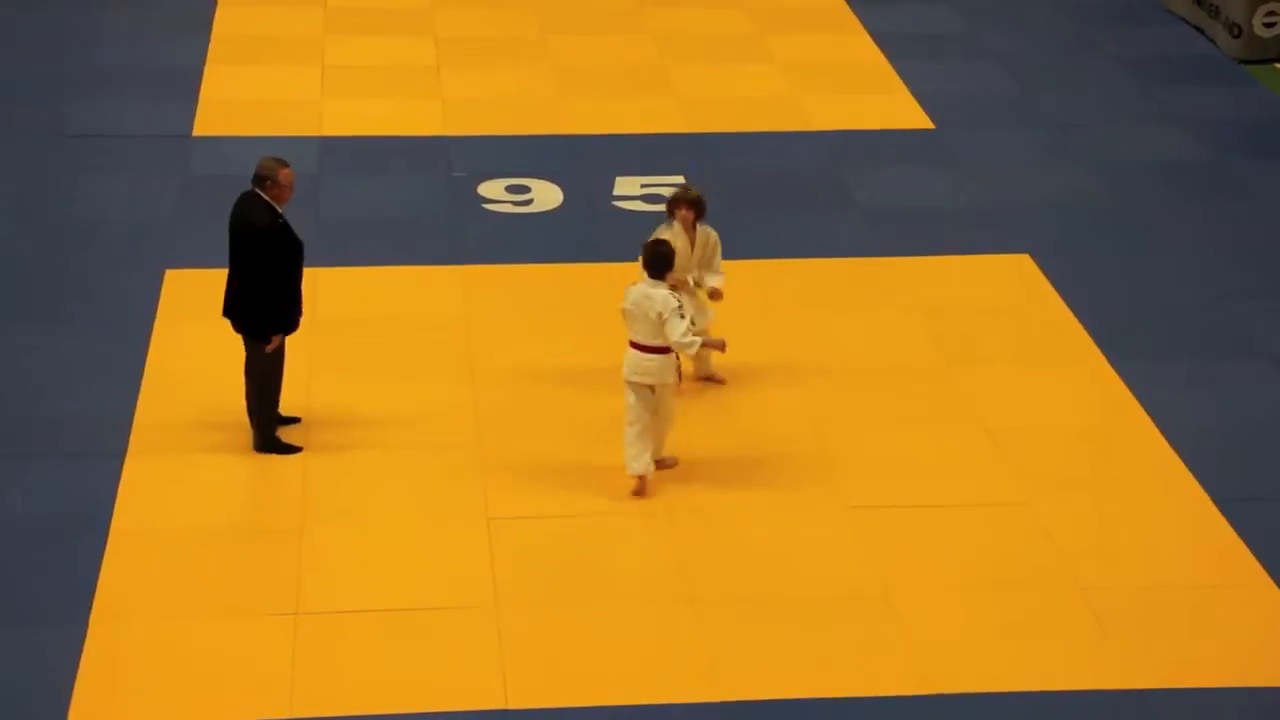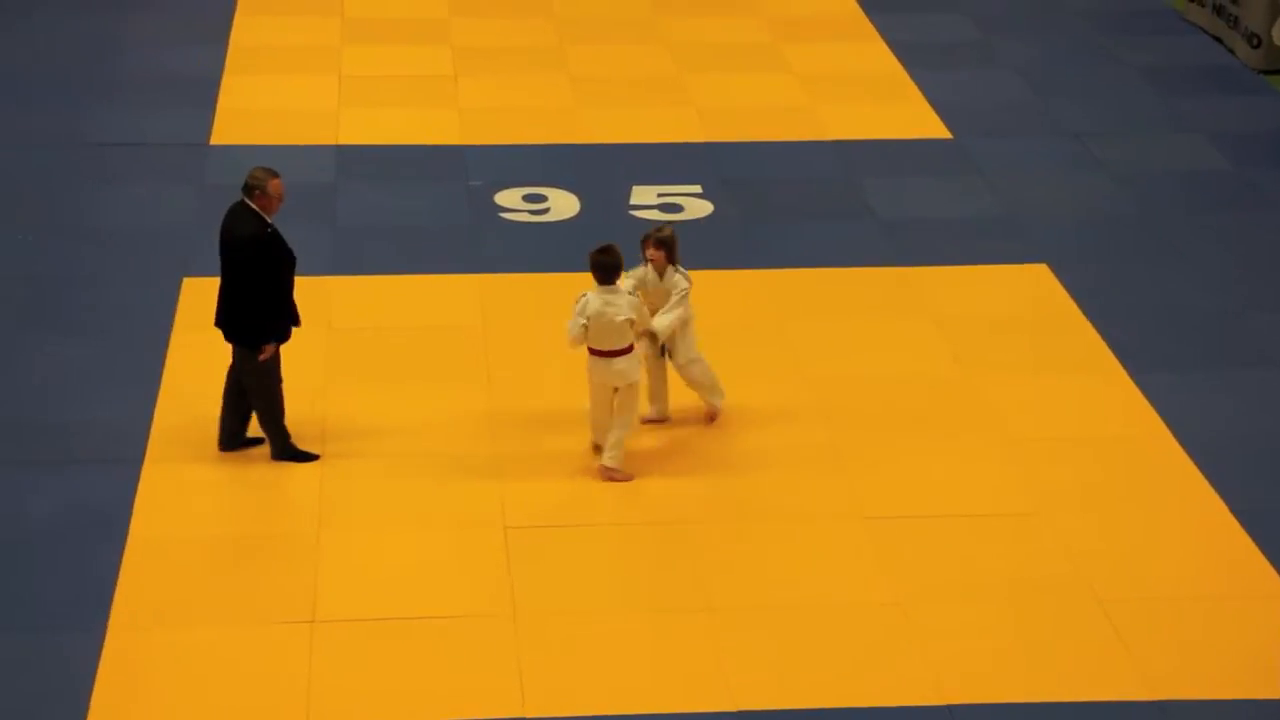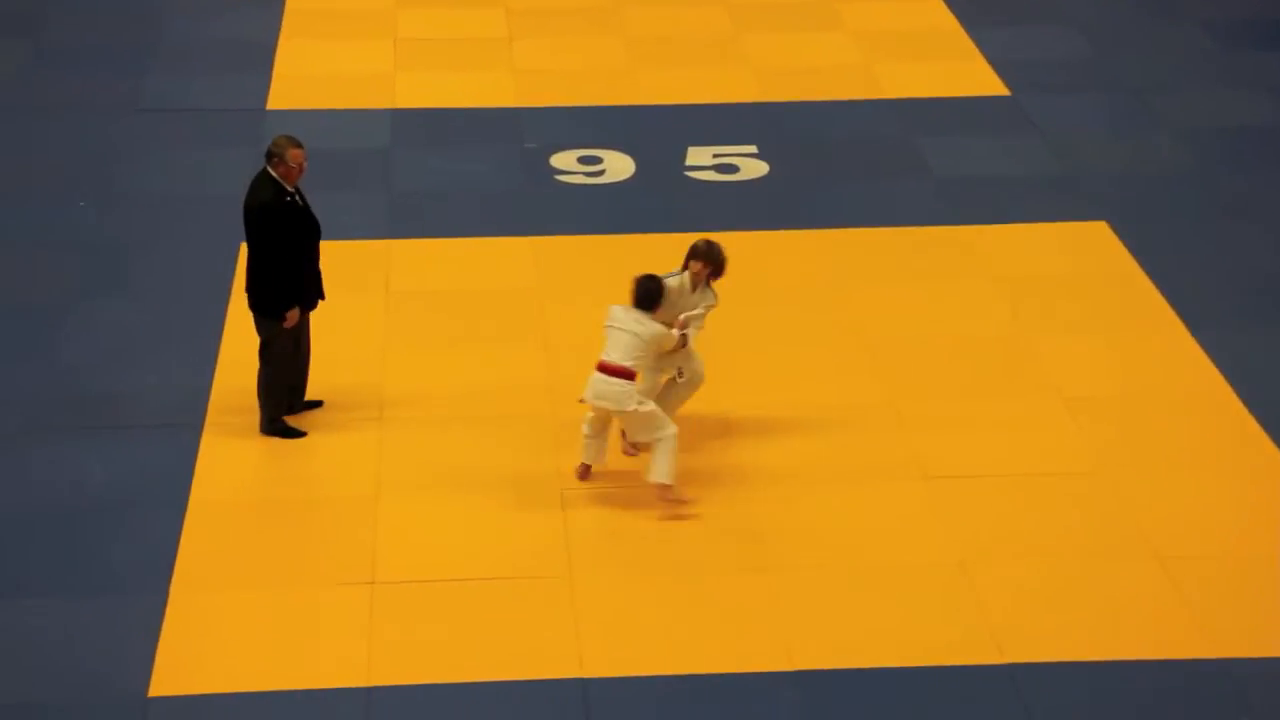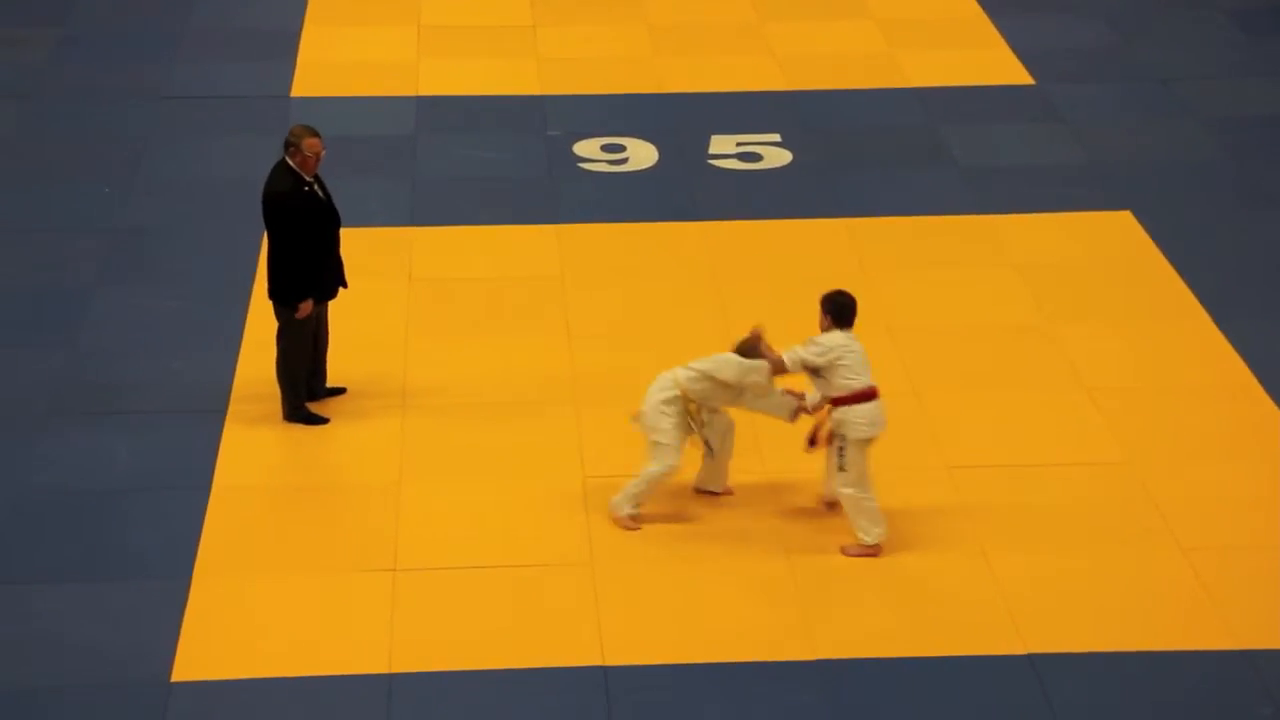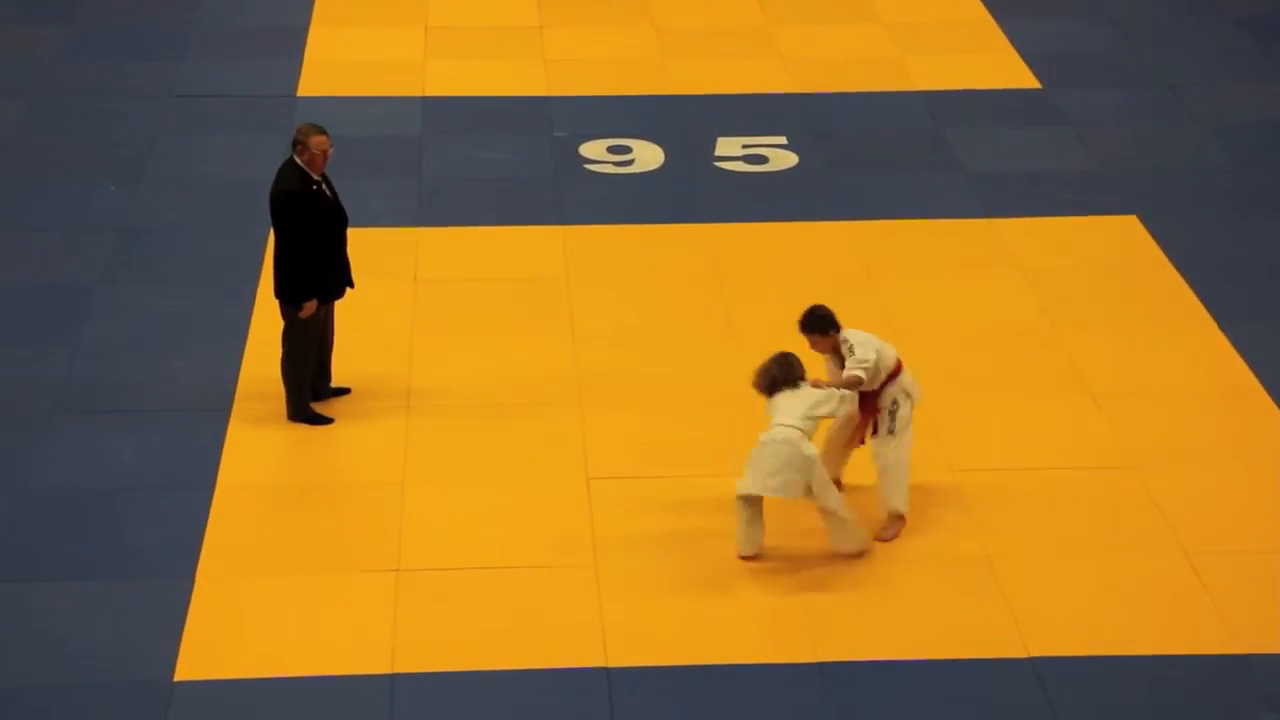
dt=0.7s
person 1, frame 1
left shoulder: (249, 202)
right shoulder: (264, 224)
right elbow: (265, 281)
right wrist: (274, 327)
left hip: (249, 304)
right hip: (260, 311)
left knee: (260, 368)
right knee: (266, 370)
left ankle: (265, 416)
right ankle: (265, 437)
person 1, frame 2
left shoulder: (239, 213)
right shoulder: (252, 234)
right elbow: (257, 291)
right wrist: (266, 337)
left hip: (242, 317)
right hip: (253, 323)
left knee: (242, 377)
right knee: (266, 383)
left ankle: (231, 436)
right ankle: (281, 446)
person 1, frame 3
left shoulder: (279, 184)
right shoulder: (266, 201)
right elbow: (270, 259)
right wrist: (288, 303)
left hip: (291, 287)
right hip: (275, 294)
left knee: (297, 348)
right knee: (277, 354)
left ankle: (292, 400)
right ankle: (271, 419)
person 1, frame 4
left shoulder: (304, 173)
right shoulder: (283, 191)
right elbow: (288, 249)
right wrist: (302, 294)
left hip: (314, 274)
right hip: (295, 283)
left knee: (316, 337)
right knee: (295, 344)
left ankle: (315, 387)
right ankle: (294, 407)
person 1, frame 5
left shoulder: (311, 172)
right shoulder: (290, 189)
right elbow: (295, 248)
right wrist: (306, 294)
left hip: (321, 274)
right hip: (302, 282)
left knee: (322, 337)
right knee: (300, 344)
left ankle: (319, 387)
right ankle: (299, 407)
person 2, frame 1
left shoulder: (631, 292)
right shoulder: (671, 301)
right elbow: (680, 340)
right wrist: (710, 343)
left hip: (635, 361)
right hip: (662, 364)
left knee: (636, 419)
right knee: (663, 414)
left ankle: (640, 473)
right ankle: (655, 457)
person 2, frame 2
left shoulder: (586, 302)
right shoulder: (631, 301)
left elbow: (575, 338)
right elbow: (644, 327)
left hip: (597, 364)
right hip: (625, 365)
left knee: (600, 408)
right knee: (623, 417)
left ankle: (600, 442)
right ankle: (610, 464)
person 2, frame 3
left shoulder: (614, 313)
right shoulder: (658, 331)
right elbow: (672, 344)
right wrist: (678, 330)
left hip: (598, 382)
right hip: (623, 391)
left knee: (595, 423)
right knee: (665, 434)
left ankle: (586, 465)
right ankle: (664, 485)
person 2, frame 4
left shoulder: (823, 344)
right shoulder: (847, 343)
left elbow: (782, 364)
left hip: (853, 417)
right hip: (868, 411)
left knee: (849, 481)
right knee: (835, 450)
left ankle: (871, 541)
right ankle: (834, 496)
person 2, frame 5
left shoulder: (853, 344)
right shoulder: (833, 350)
left elbow: (856, 378)
right elbow: (838, 381)
left wrist: (824, 386)
left hip: (893, 390)
right hip: (869, 391)
left knee: (888, 450)
right knee: (839, 433)
left ankle: (896, 515)
right ankle: (832, 478)
person 3, frame 1
left shoulder: (708, 236)
right shoulder: (664, 234)
left elbow: (712, 267)
left wrist: (712, 286)
right wrist: (669, 279)
left hip: (690, 291)
left knee: (701, 330)
left ankle: (704, 370)
person 3, frame 2
left shoulder: (679, 278)
right shoulder: (643, 271)
left elbow: (673, 313)
right elbow: (627, 287)
left wrist: (656, 330)
left hip: (677, 324)
right hip: (651, 321)
left knee: (690, 368)
right knee: (654, 368)
left ankle: (713, 399)
right ankle: (658, 410)
person 3, frame 3
left shoulder: (708, 296)
right shoulder: (672, 283)
left elbow: (693, 324)
left wrist: (683, 338)
left hip: (679, 340)
left knee: (693, 377)
right knee: (648, 385)
right ankle: (631, 435)
person 3, frame 4
left shoulder: (738, 386)
right shoulder: (729, 364)
left elbow: (762, 397)
right elbow: (766, 370)
left wrist: (795, 401)
left hip: (680, 400)
right hip: (665, 399)
left knee: (722, 429)
right knee: (666, 462)
left ankle: (710, 484)
right ankle: (622, 507)
person 3, frame 5
left shoulder: (775, 398)
right shoulder: (819, 396)
right elbow: (849, 401)
left hip: (769, 446)
right hip: (797, 448)
left knee: (749, 496)
right knee: (828, 499)
left ankle: (748, 548)
right ankle: (853, 543)
